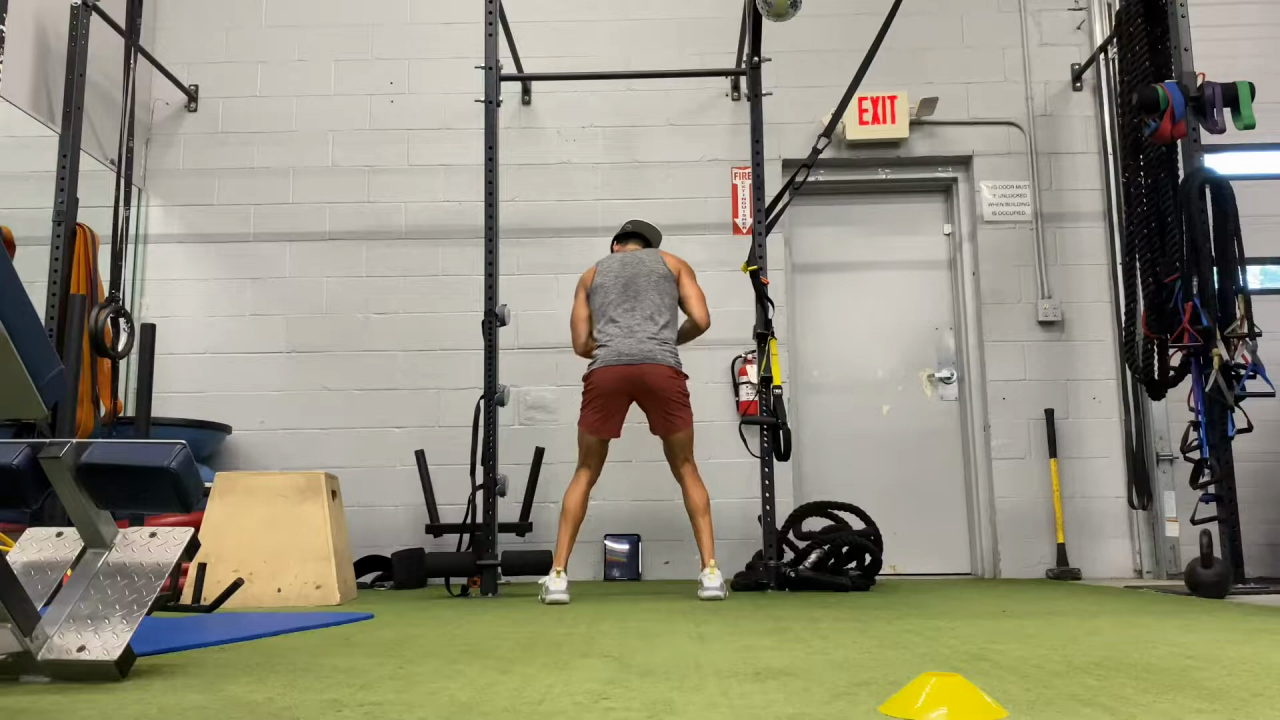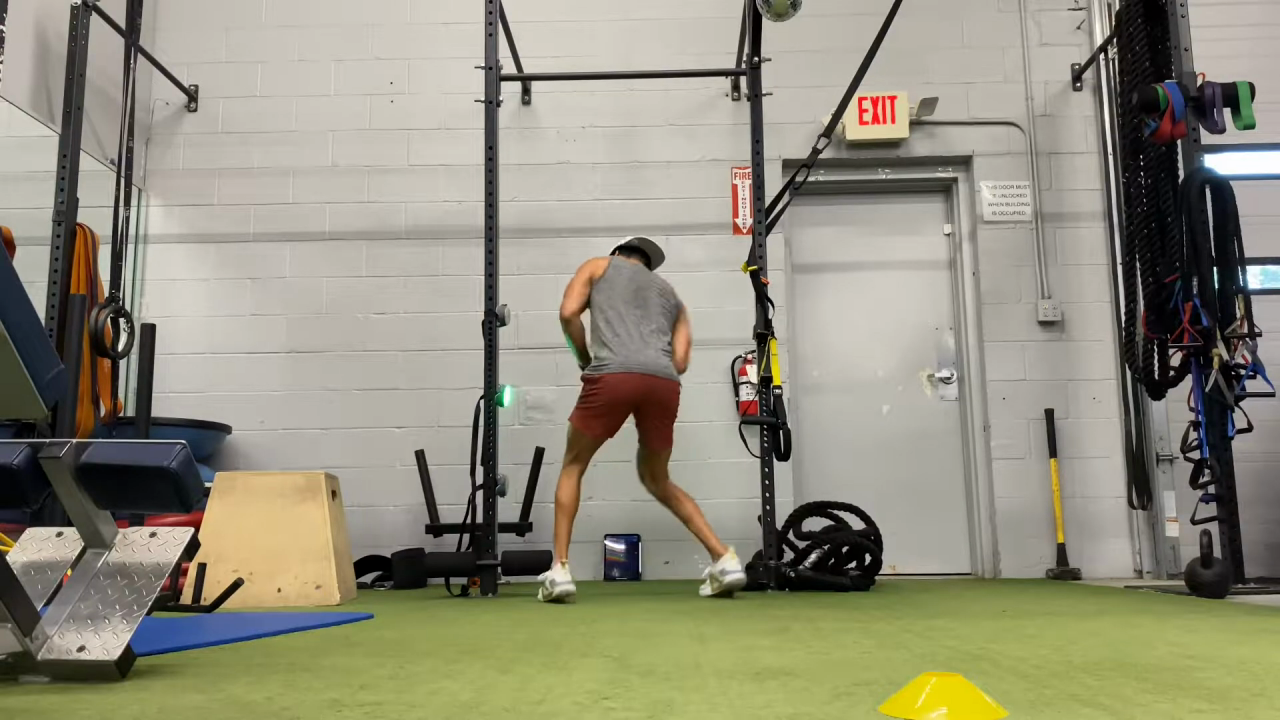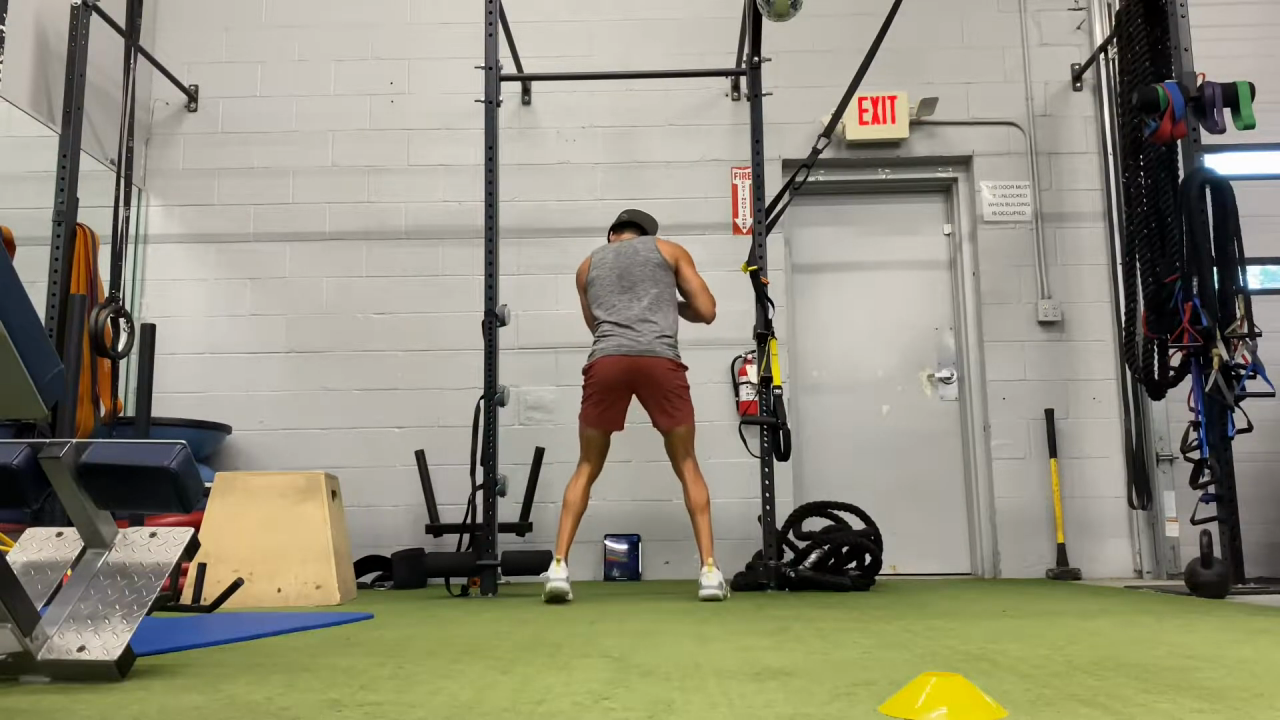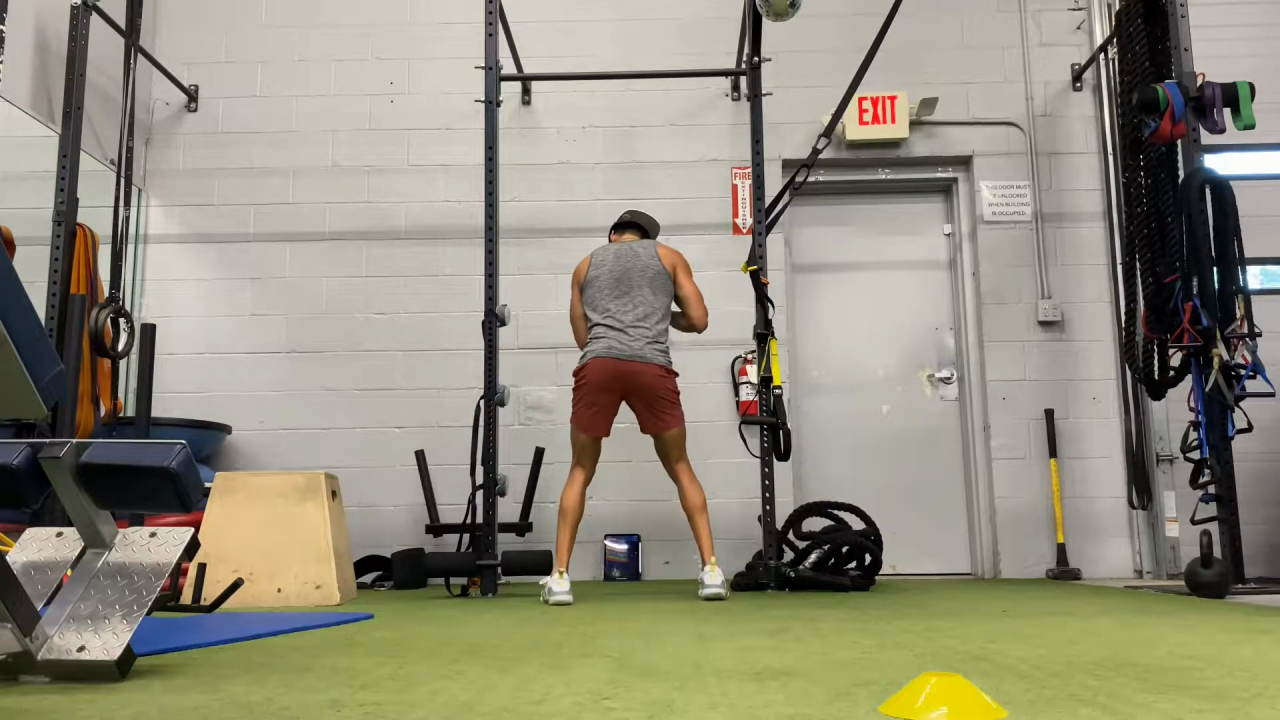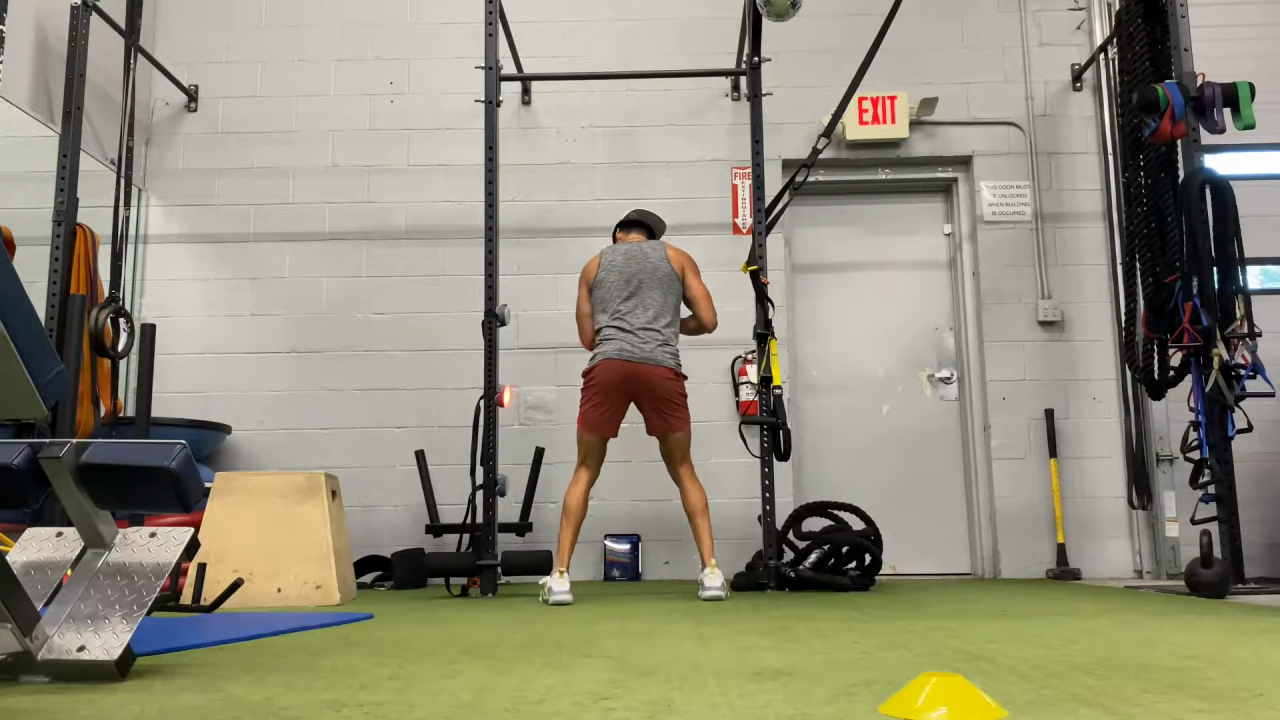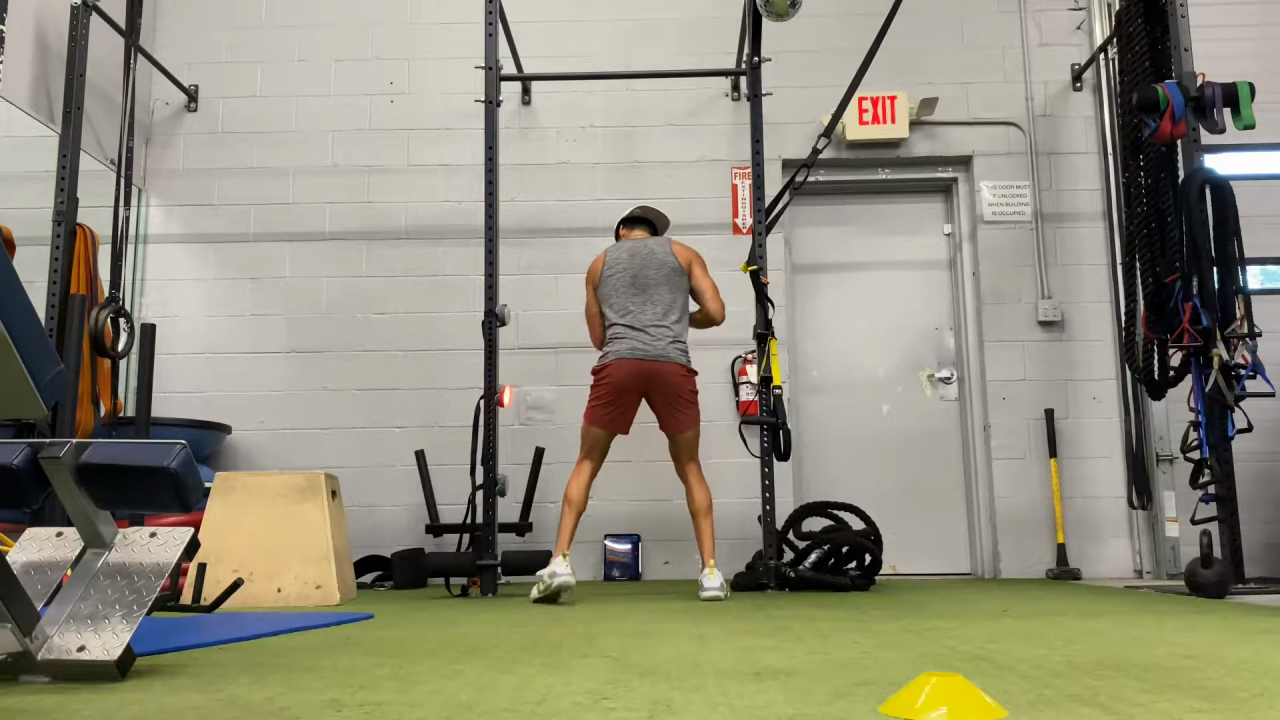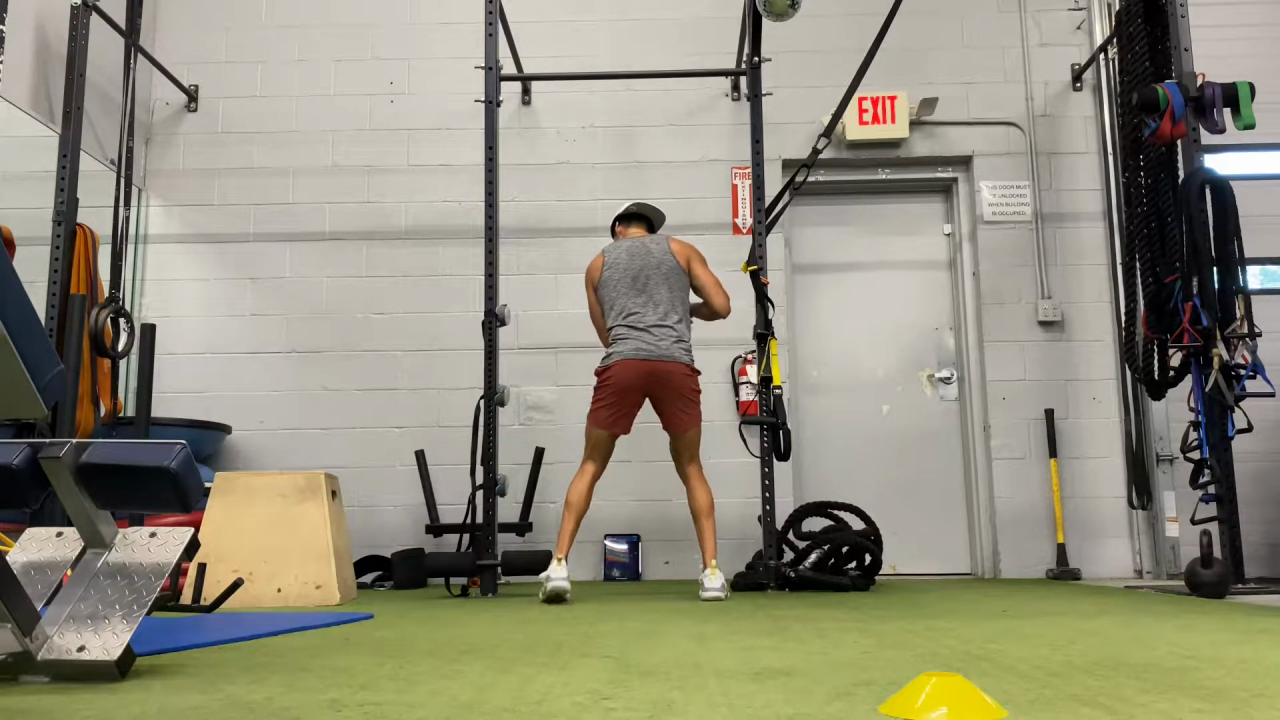
dt=0.7s
person 1, frame 1
left shoulder: (592, 275)
right shoulder: (673, 264)
left elbow: (581, 344)
right elbow: (701, 320)
left hip: (607, 371)
right hip: (660, 370)
left knee: (585, 474)
right knee: (686, 471)
left ankle: (557, 575)
right ankle: (710, 572)
person 1, frame 2
left shoulder: (599, 266)
right shoulder: (669, 294)
left elbow: (568, 313)
right elbow: (680, 362)
left wrist: (584, 357)
left hip: (612, 376)
right hip: (663, 384)
left knee: (572, 468)
right knee: (657, 482)
left ankle: (561, 571)
right ankle: (725, 560)
person 1, frame 3
left shoulder: (588, 264)
right shoulder: (669, 250)
right elbow: (707, 312)
left hip: (606, 363)
right hip: (660, 361)
left knee: (587, 468)
right knee: (687, 467)
left ankle: (558, 569)
right ankle: (708, 571)
person 1, frame 4
left shoulder: (586, 265)
right shoulder: (668, 257)
right elbow: (698, 320)
left hip: (597, 366)
right hip: (651, 367)
left knee: (580, 473)
right knee: (680, 470)
left ankle: (560, 578)
right ankle: (711, 570)
person 1, frame 5
left shoulder: (594, 266)
right shoulder: (676, 257)
right elbow: (707, 321)
left hip: (608, 367)
right hip: (661, 370)
left knee: (585, 473)
right knee: (683, 472)
left ankle: (560, 577)
right ankle: (711, 572)
person 1, frame 6
left shoulder: (600, 262)
right shoulder: (682, 253)
right elbow: (715, 313)
left hip: (618, 365)
right hip: (672, 367)
left knee: (586, 466)
right knee: (689, 470)
left ankle: (560, 562)
right ankle: (711, 573)
person 1, frame 7
left shoulder: (598, 264)
right shoulder: (680, 250)
right elbow: (721, 307)
left hip: (621, 366)
right hip: (674, 366)
left knee: (590, 468)
right knee: (691, 470)
left ankle: (558, 565)
right ankle: (712, 574)
